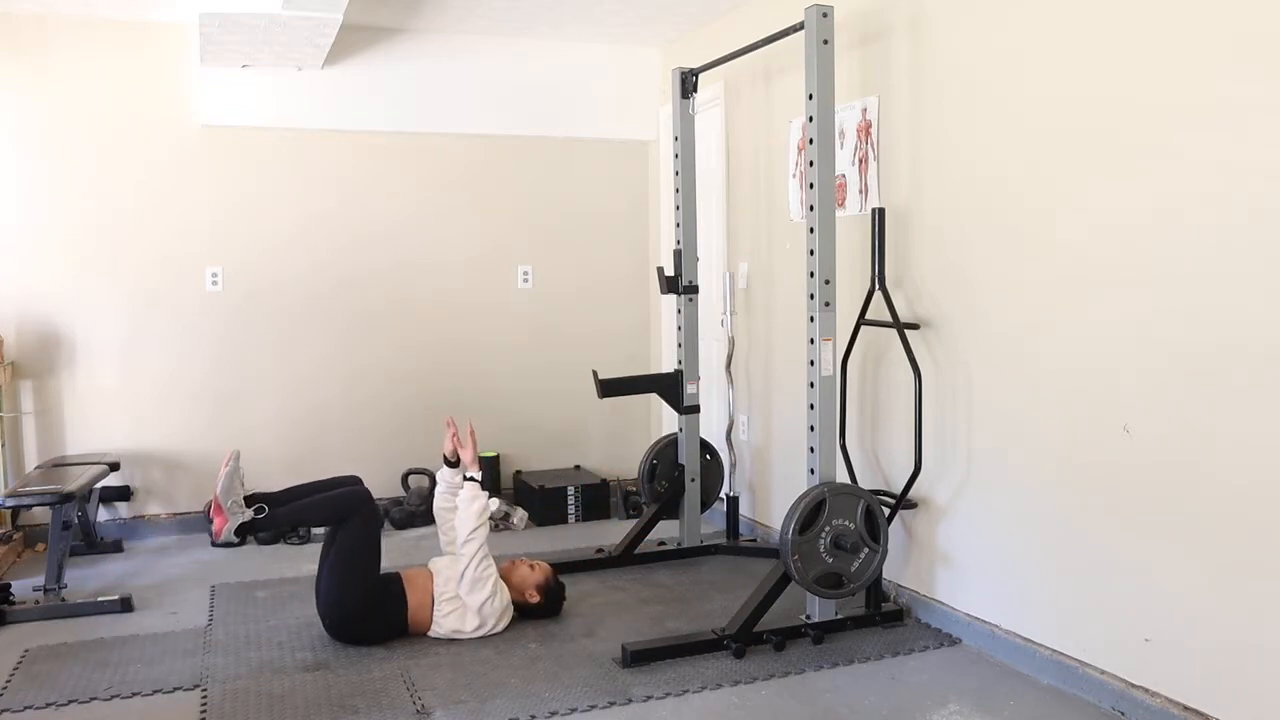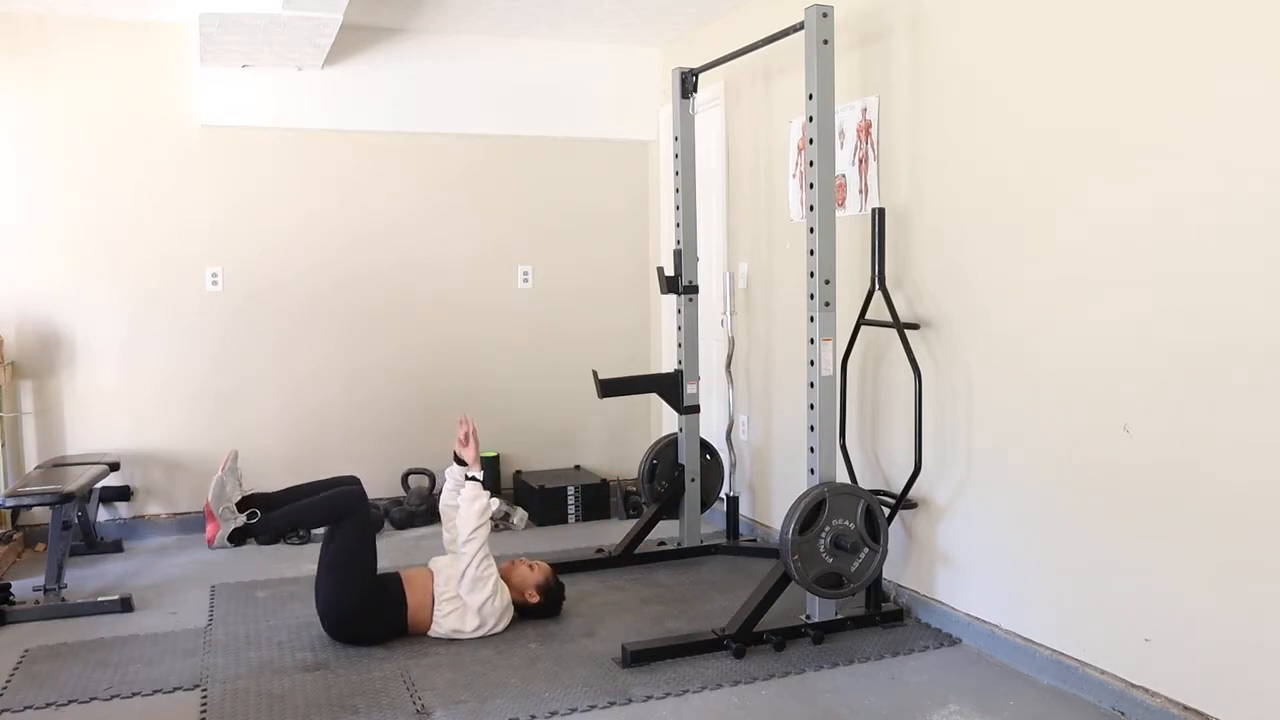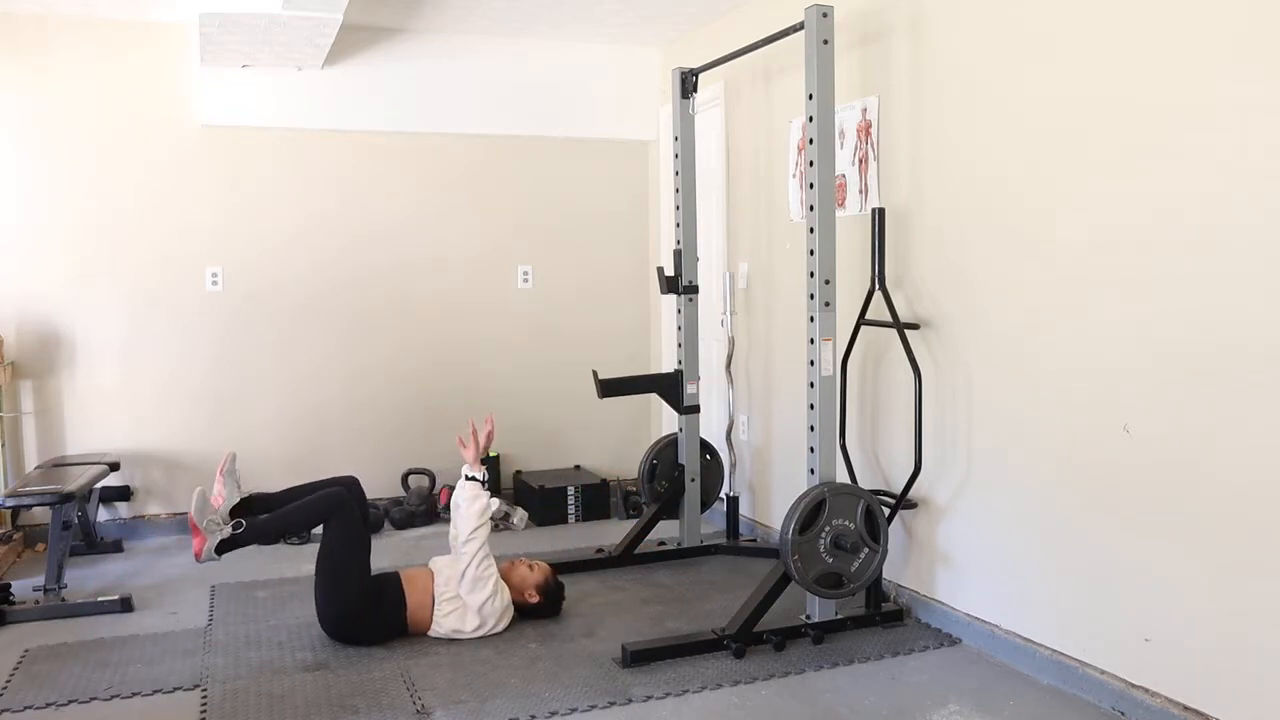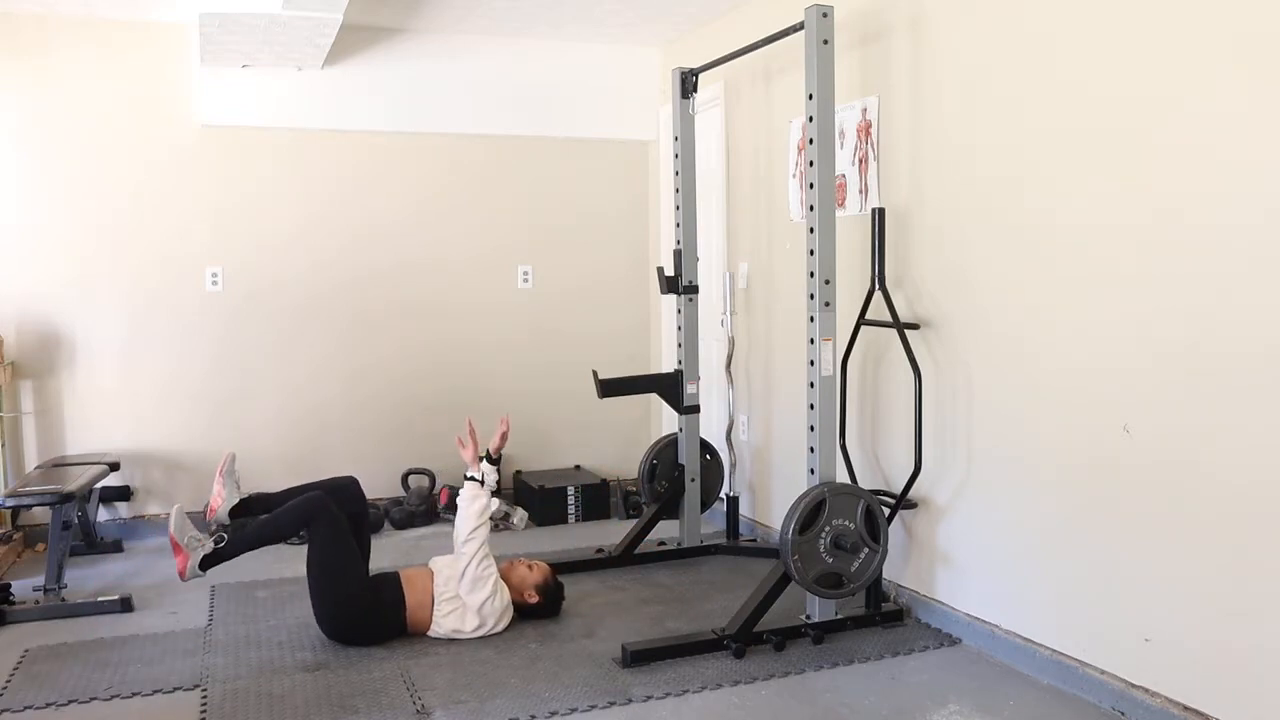
dt=0.2s
person 1, frame 1
left shoulder: (493, 605)
right shoulder: (483, 580)
left elbow: (473, 541)
right elbow: (453, 530)
left wrist: (472, 471)
right wrist: (452, 462)
left hip: (355, 615)
right hip: (347, 601)
left knee: (359, 500)
right knee: (351, 486)
left ankle: (243, 523)
right ankle: (247, 504)
person 1, frame 2
left shoulder: (494, 605)
right shoulder: (484, 580)
left elbow: (474, 540)
right elbow: (455, 524)
left wrist: (474, 471)
right wrist: (459, 461)
left hip: (355, 615)
right hip: (354, 601)
left knee: (350, 501)
right knee: (349, 487)
left ankle: (237, 529)
right ankle: (243, 503)
person 1, frame 3
left shoulder: (495, 604)
right shoulder: (484, 581)
left elbow: (474, 542)
right elbow: (466, 535)
left wrist: (475, 470)
right wrist: (476, 462)
left hip: (355, 616)
right hip: (362, 600)
left knee: (337, 502)
right knee: (348, 488)
left ankle: (223, 540)
right ankle: (236, 506)
person 1, frame 4
left shoulder: (494, 604)
right shoulder: (485, 580)
left elbow: (473, 540)
right elbow: (473, 540)
left wrist: (474, 469)
right wrist: (491, 458)
left hip: (356, 615)
right hip: (362, 598)
left knee: (318, 506)
right knee: (347, 489)
left ankle: (205, 557)
right ankle: (235, 507)
